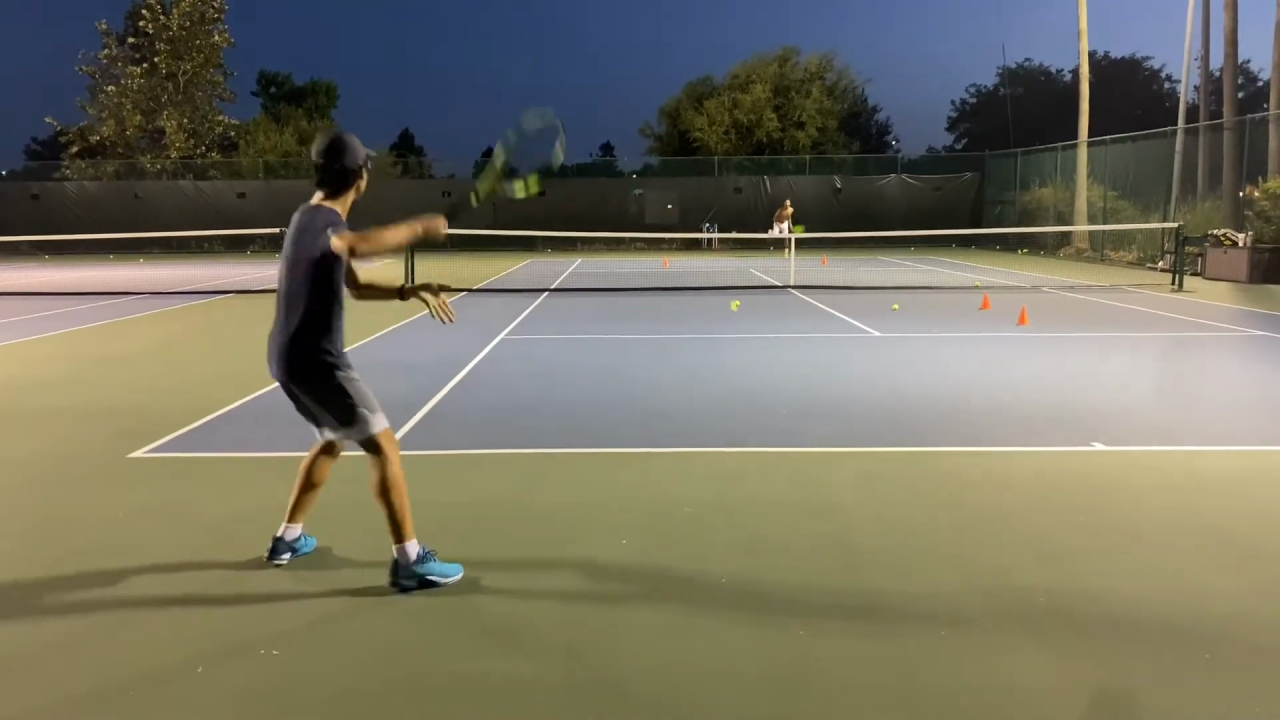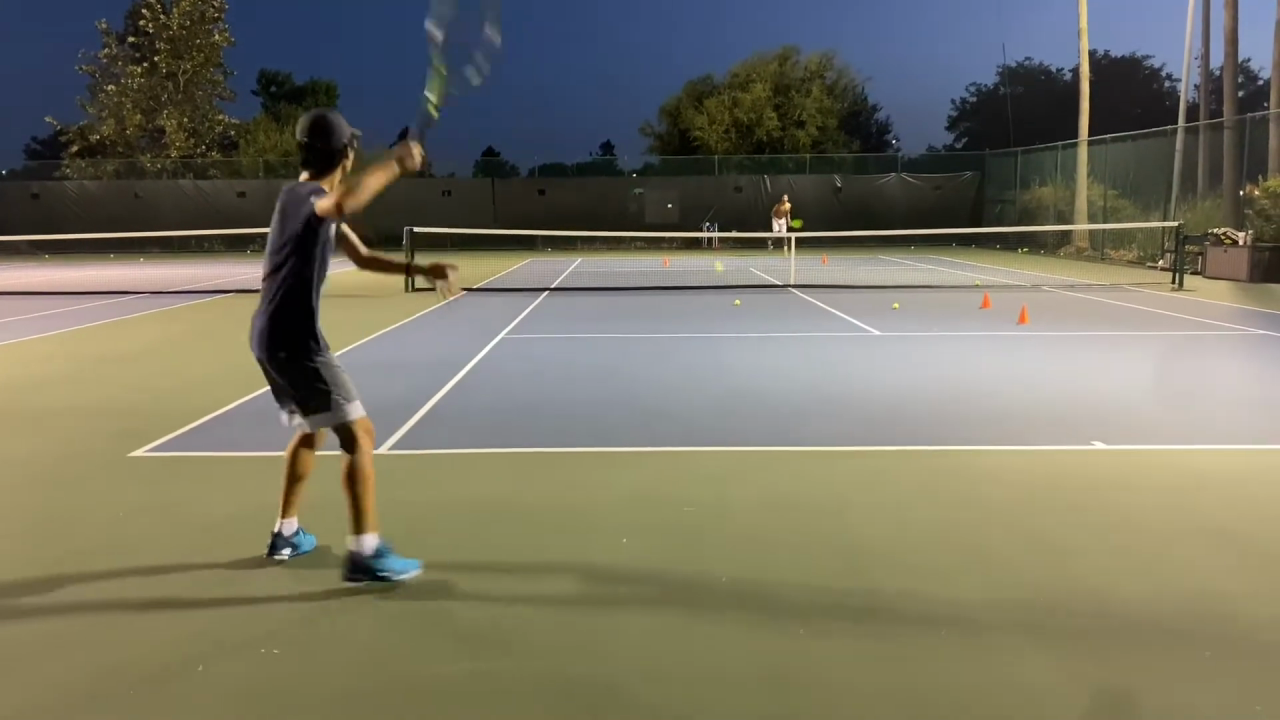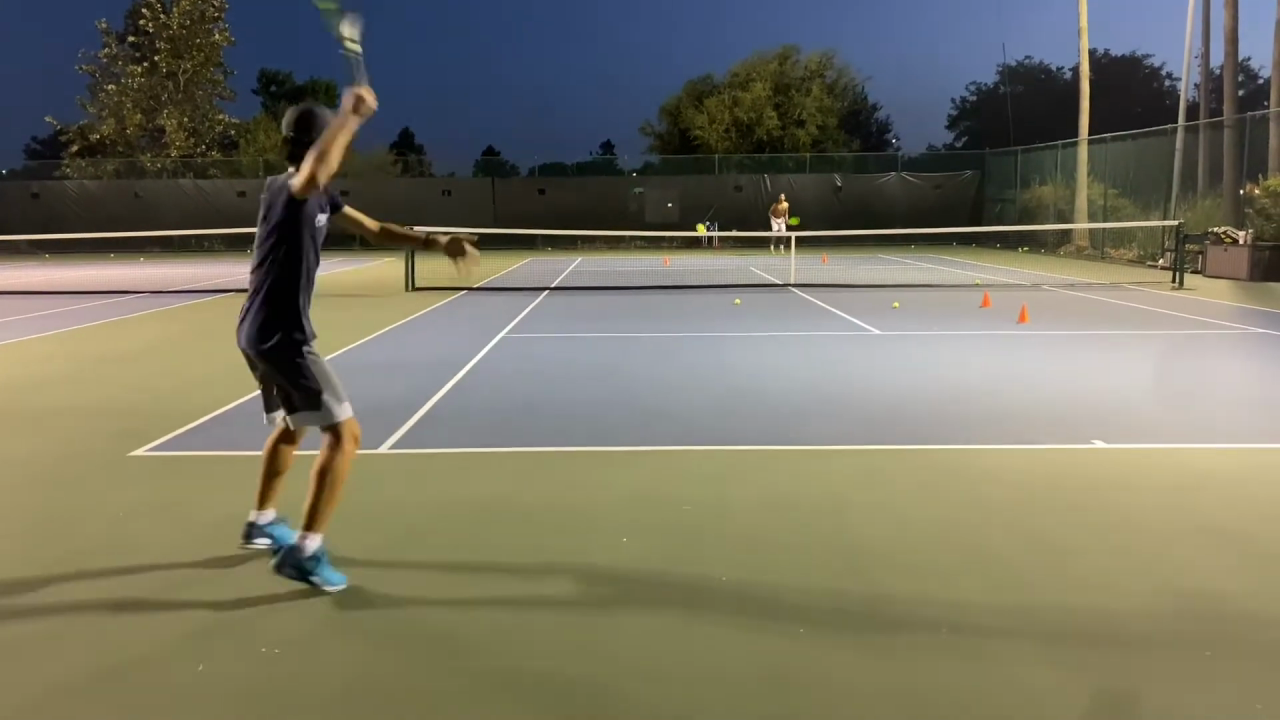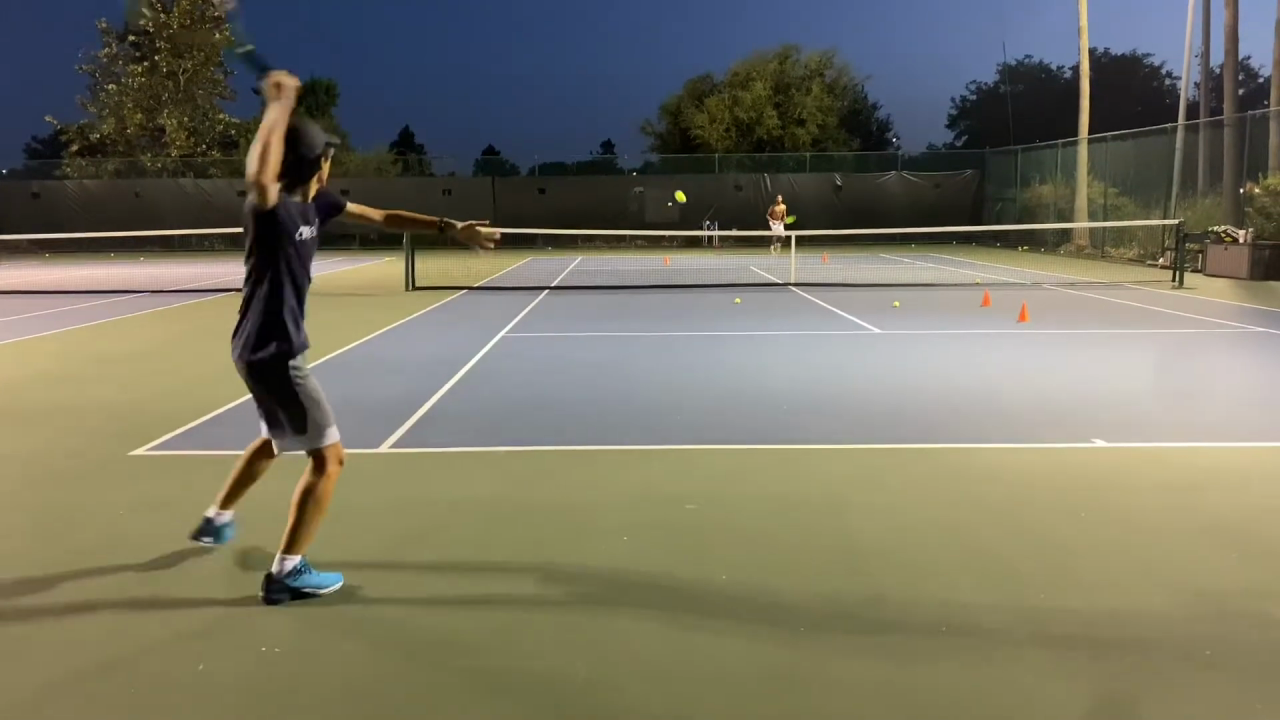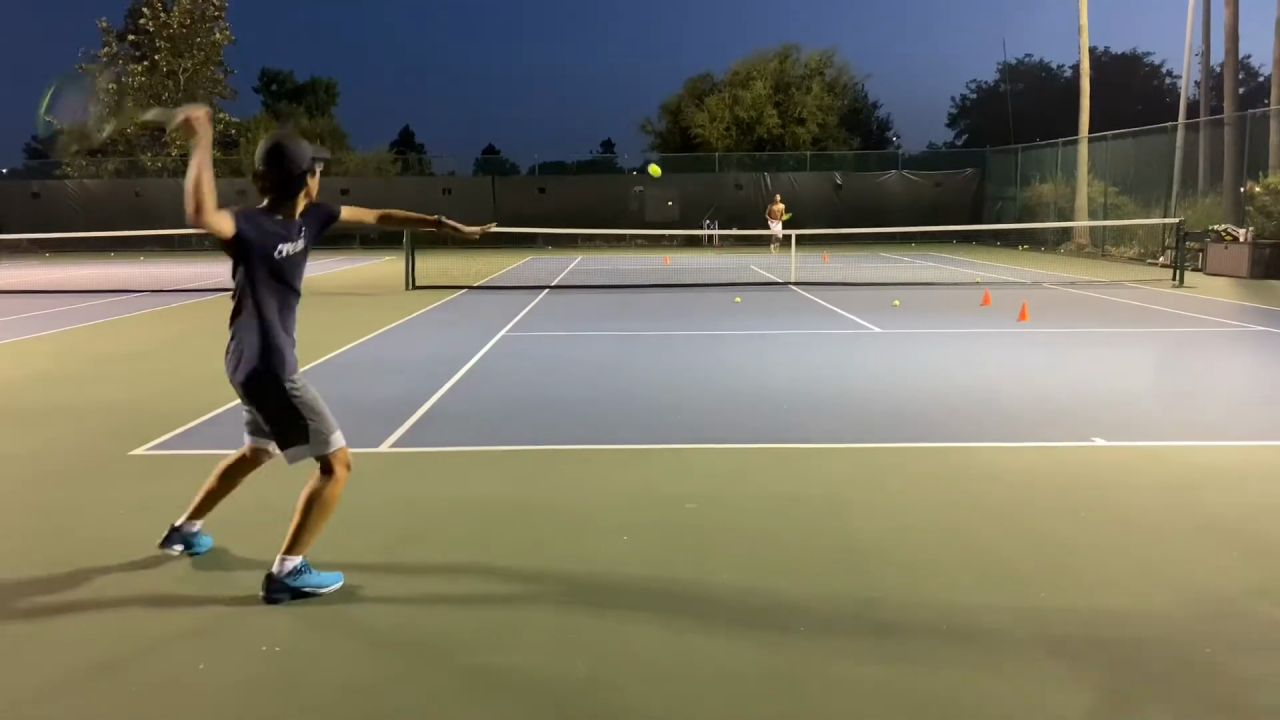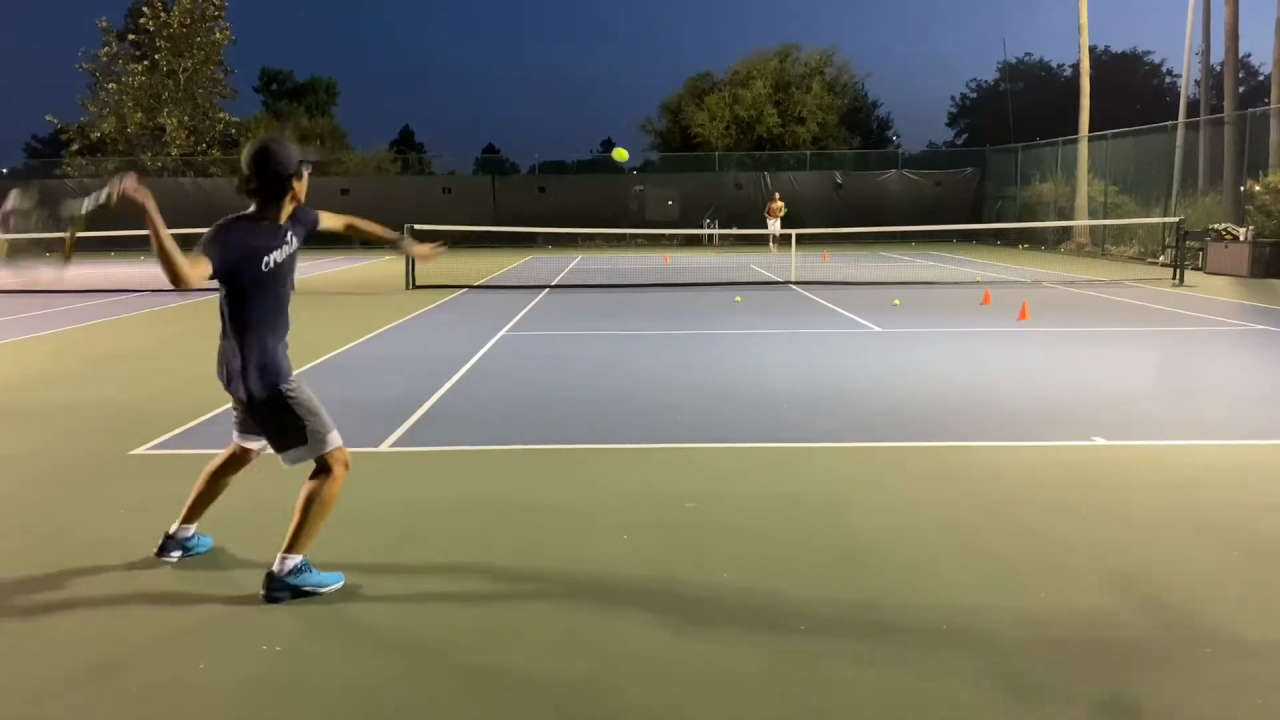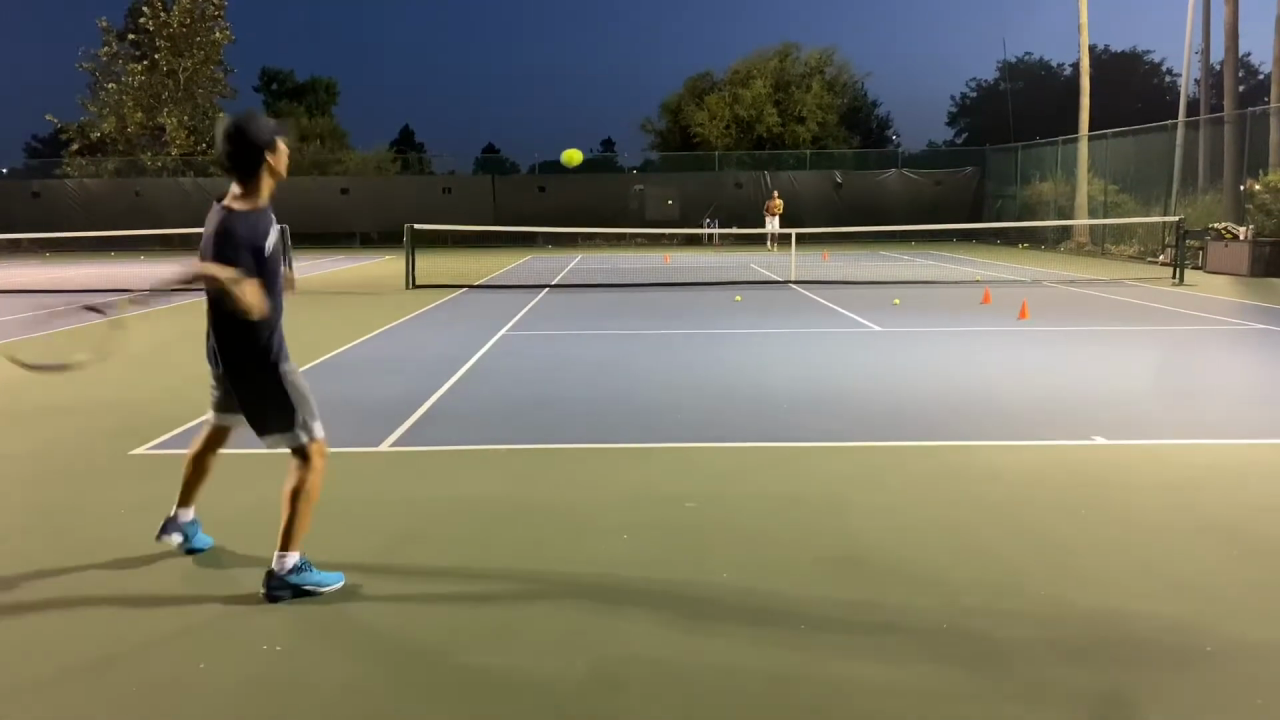
dt=0.1s
person 1, frame 1
left shoulder: (324, 222)
right shoulder: (316, 220)
left elbow: (359, 286)
right elbow: (357, 249)
left wrist: (415, 289)
right wrist: (418, 229)
left hip: (293, 357)
right hip: (314, 359)
left knee: (332, 443)
right knee: (384, 447)
left ankle: (289, 537)
right ankle: (410, 556)
person 1, frame 2
left shoulder: (315, 202)
right shoulder: (302, 197)
left elbow: (363, 257)
right elbow: (344, 202)
left wrist: (421, 268)
right wrist: (394, 163)
left hip: (276, 339)
right hip: (293, 341)
left knee: (310, 432)
right knee: (359, 435)
left ankle: (286, 532)
right ankle: (365, 551)
person 1, frame 3
left shoulder: (319, 196)
right shoulder: (285, 192)
left elbow: (376, 231)
right elbow: (312, 171)
left wrist: (436, 240)
right wrist: (353, 114)
left hip: (272, 333)
right hip: (279, 336)
left knee: (291, 427)
right knee: (345, 437)
left ankle: (262, 521)
right ankle: (304, 553)
person 1, frame 4
left shoulder: (314, 205)
right shoulder: (268, 207)
left elbow: (383, 218)
right elbow: (259, 175)
left wrist: (451, 226)
right wrist: (277, 106)
left hip: (267, 347)
right hip: (273, 351)
left knee: (274, 440)
right knee: (329, 458)
left ankle: (216, 520)
right ankle: (287, 570)
person 1, frame 5
left shoulder: (307, 215)
right shoulder: (249, 226)
left elbow: (377, 215)
right elbow: (203, 218)
left wrist: (447, 224)
right wrist: (201, 139)
left hip: (267, 366)
right hip: (264, 369)
left knee: (257, 452)
right knee: (336, 464)
left ankle: (184, 530)
right ankle: (286, 571)
person 1, frame 6
left shoulder: (293, 220)
right shoulder: (229, 235)
left elbow: (343, 222)
right elbow: (183, 276)
left wrist: (402, 242)
right wrist: (149, 206)
left hip: (266, 366)
right hip: (260, 373)
left knee: (243, 451)
right knee: (334, 463)
left ankle: (180, 536)
right ankle: (286, 571)
person 1, frame 7
left shoulder: (256, 208)
right shoulder: (232, 227)
right elbow: (228, 288)
right wrist: (229, 281)
left hip: (231, 352)
right hip: (257, 357)
left knee: (219, 428)
right knee: (311, 454)
left ankle: (179, 519)
right ankle: (286, 567)
